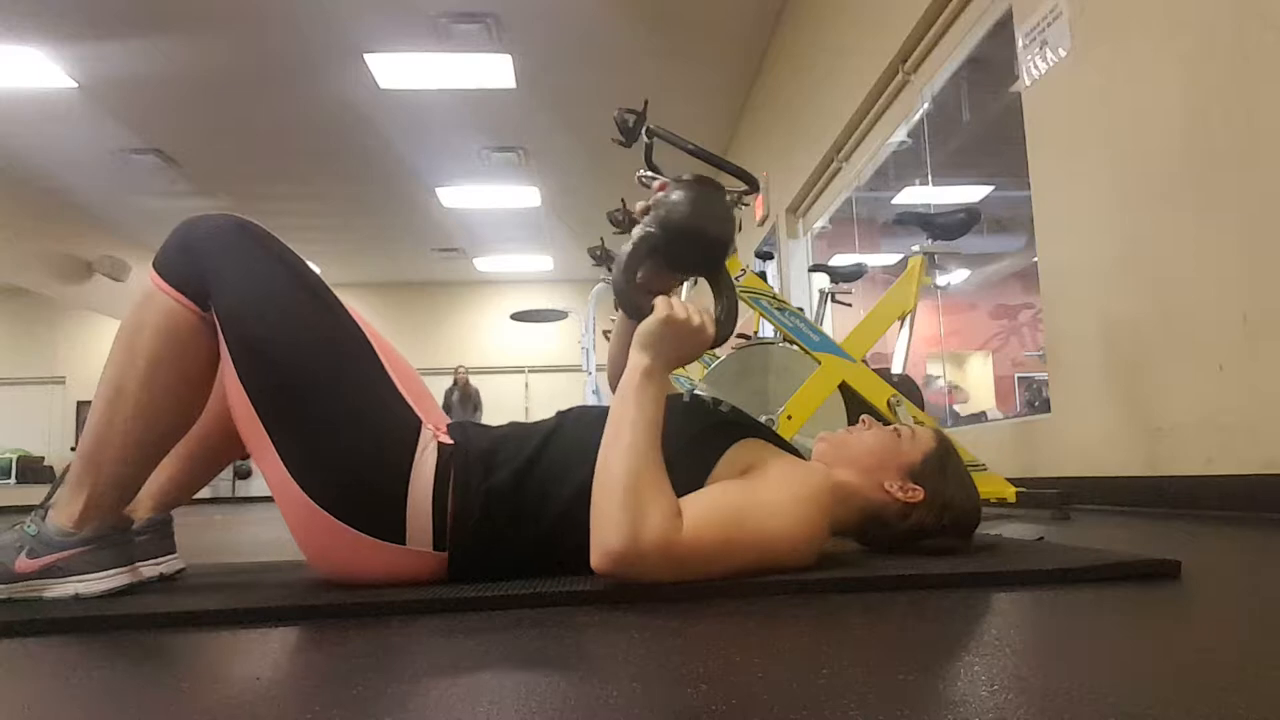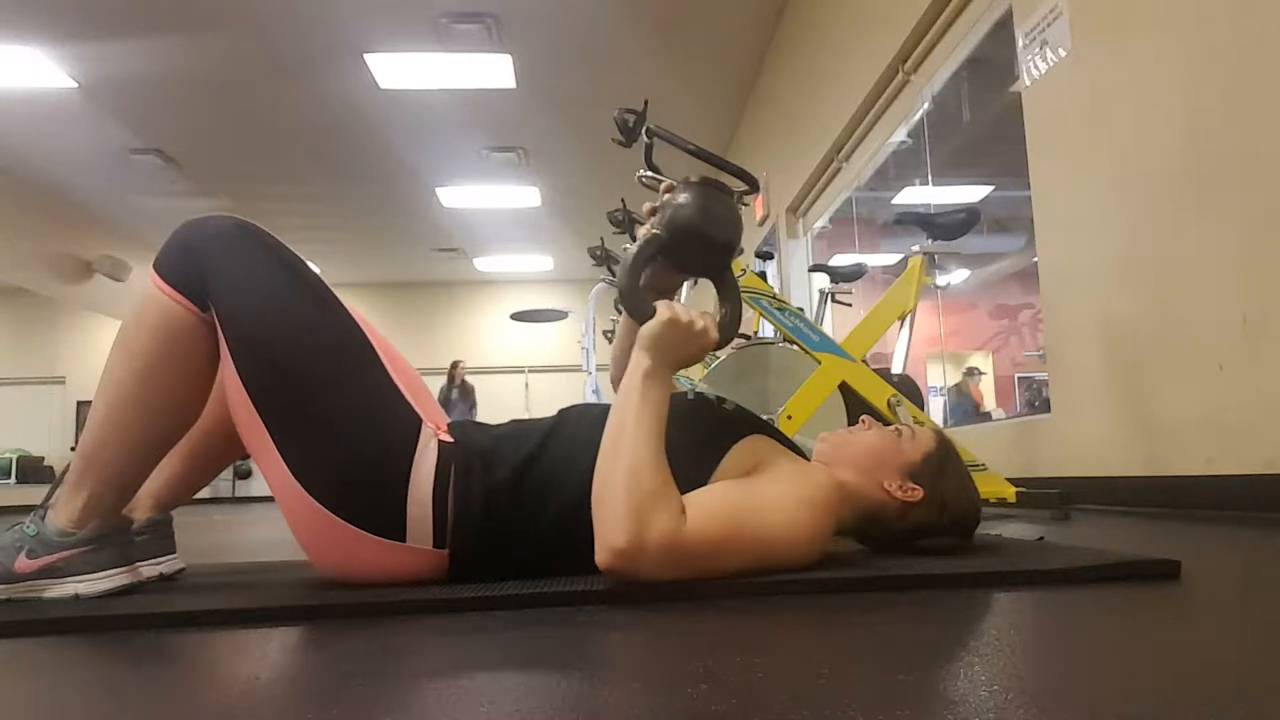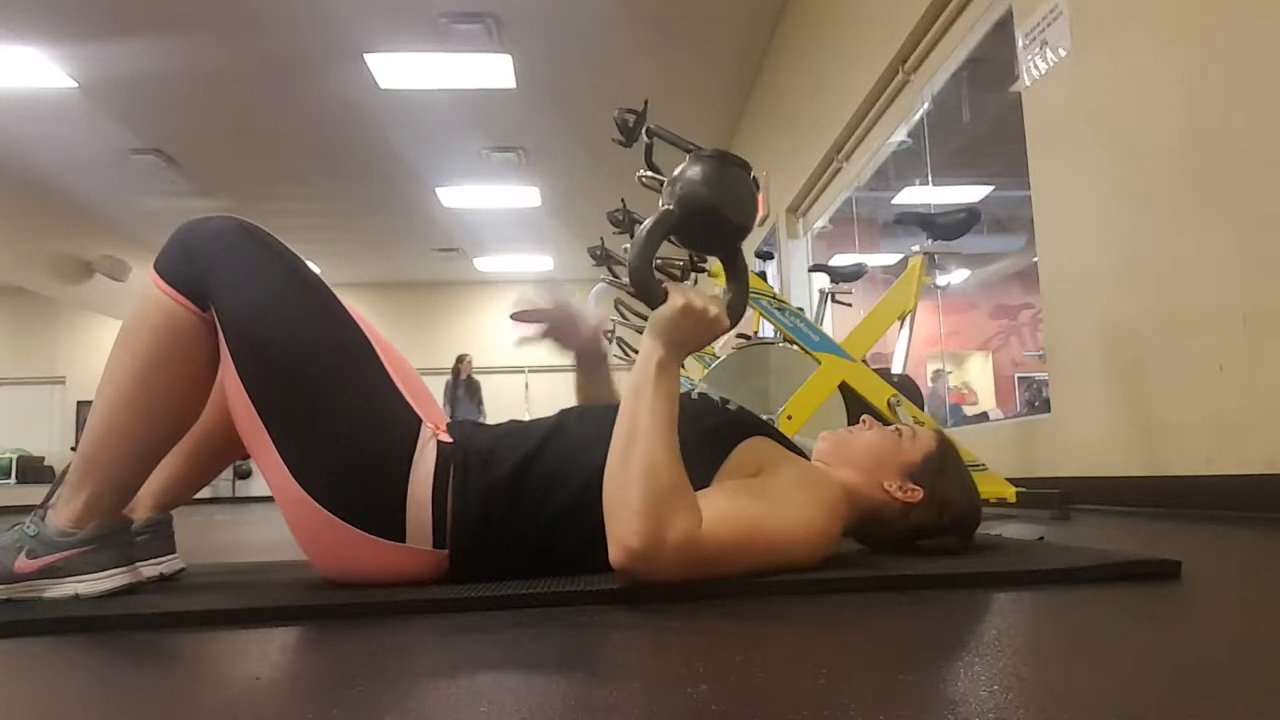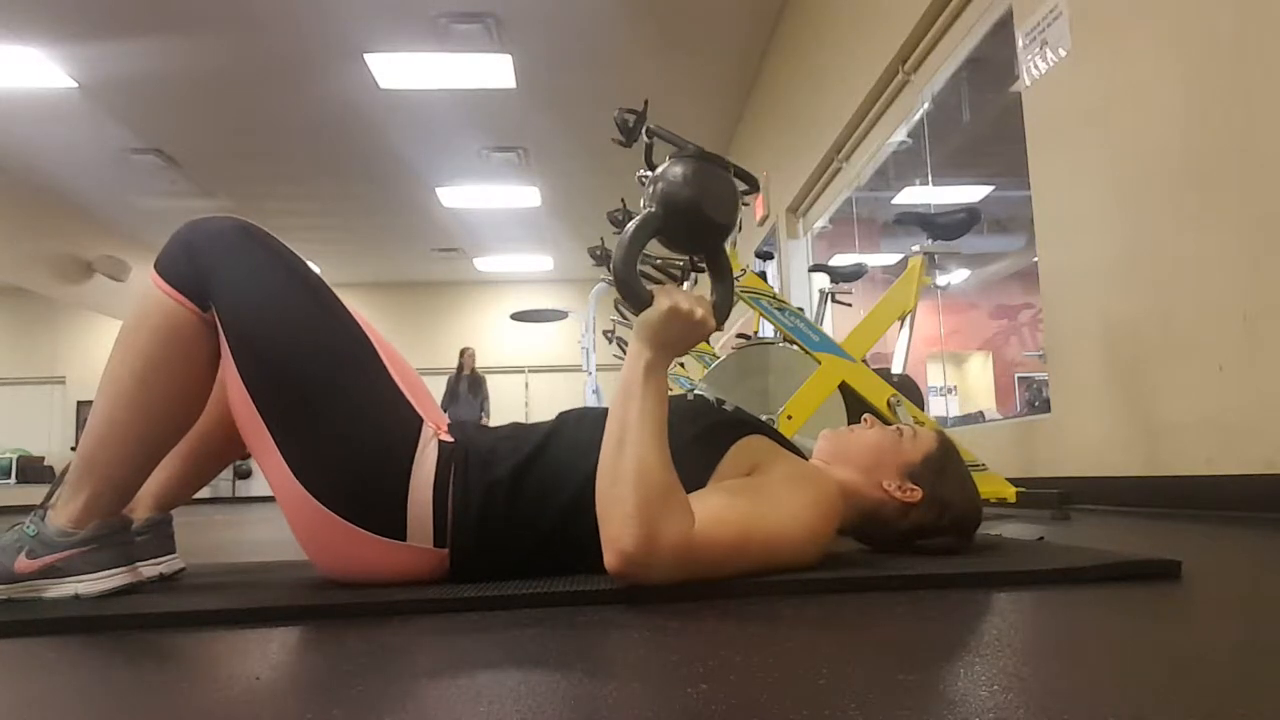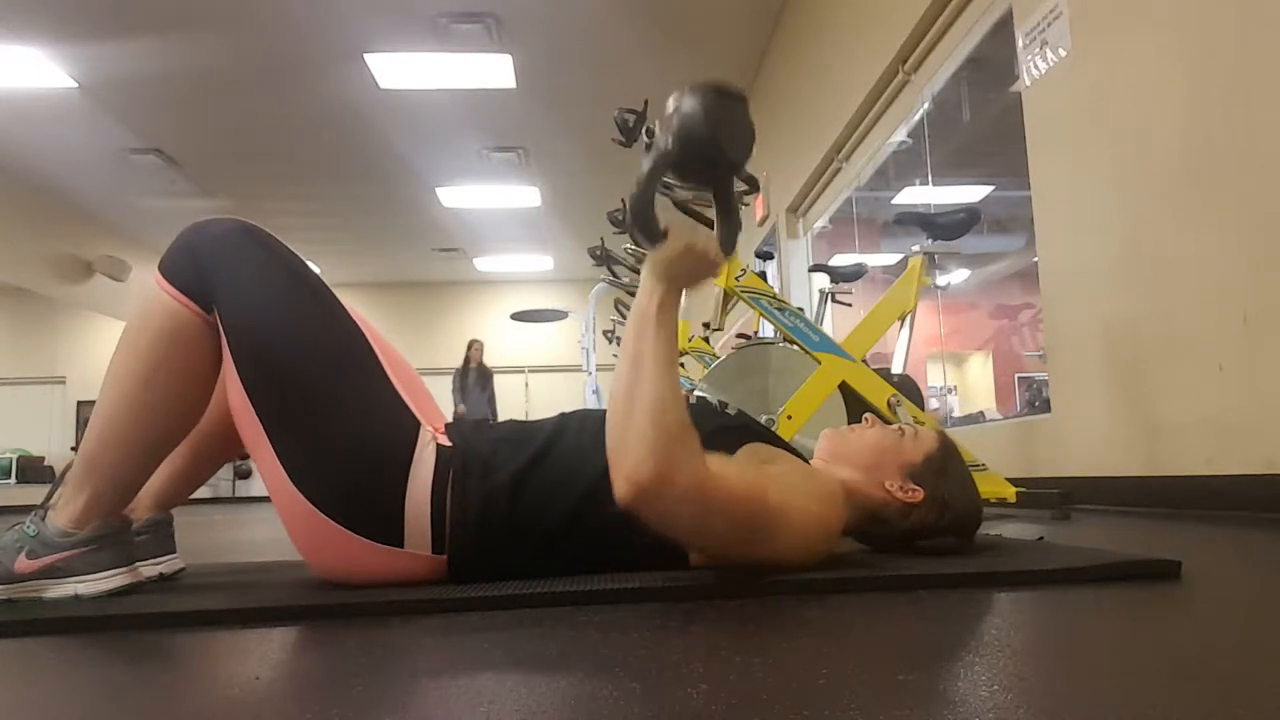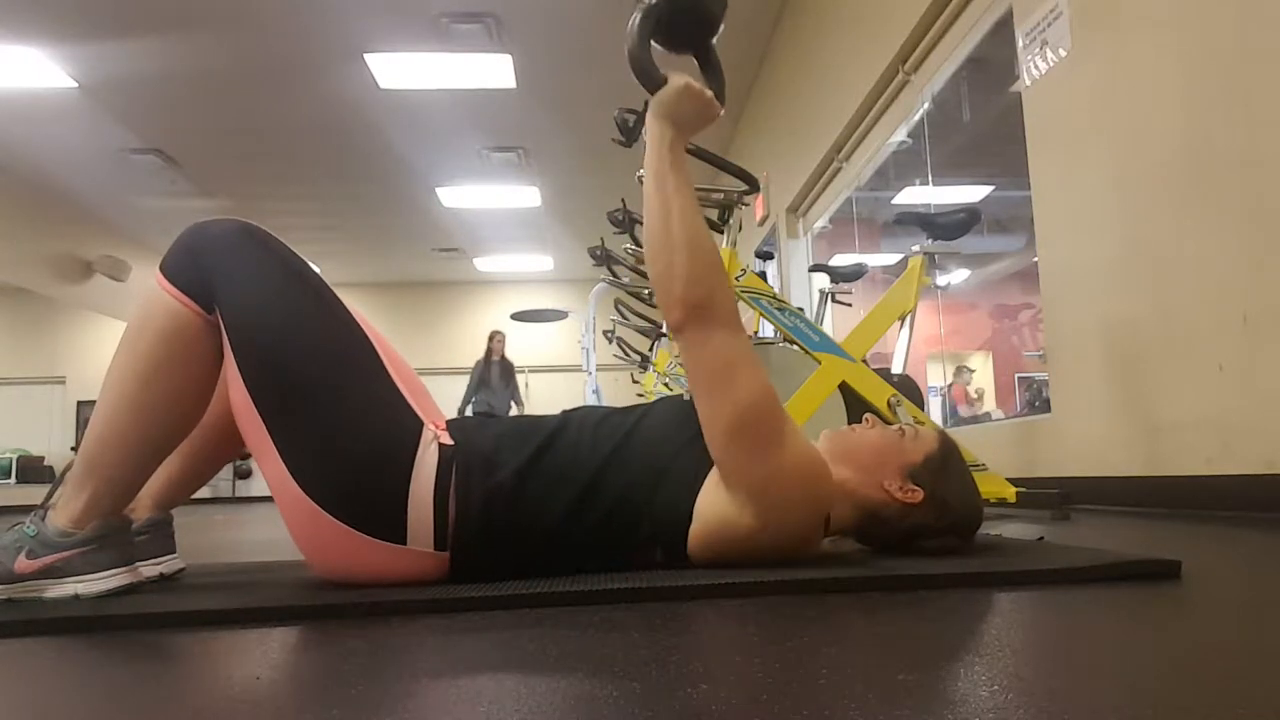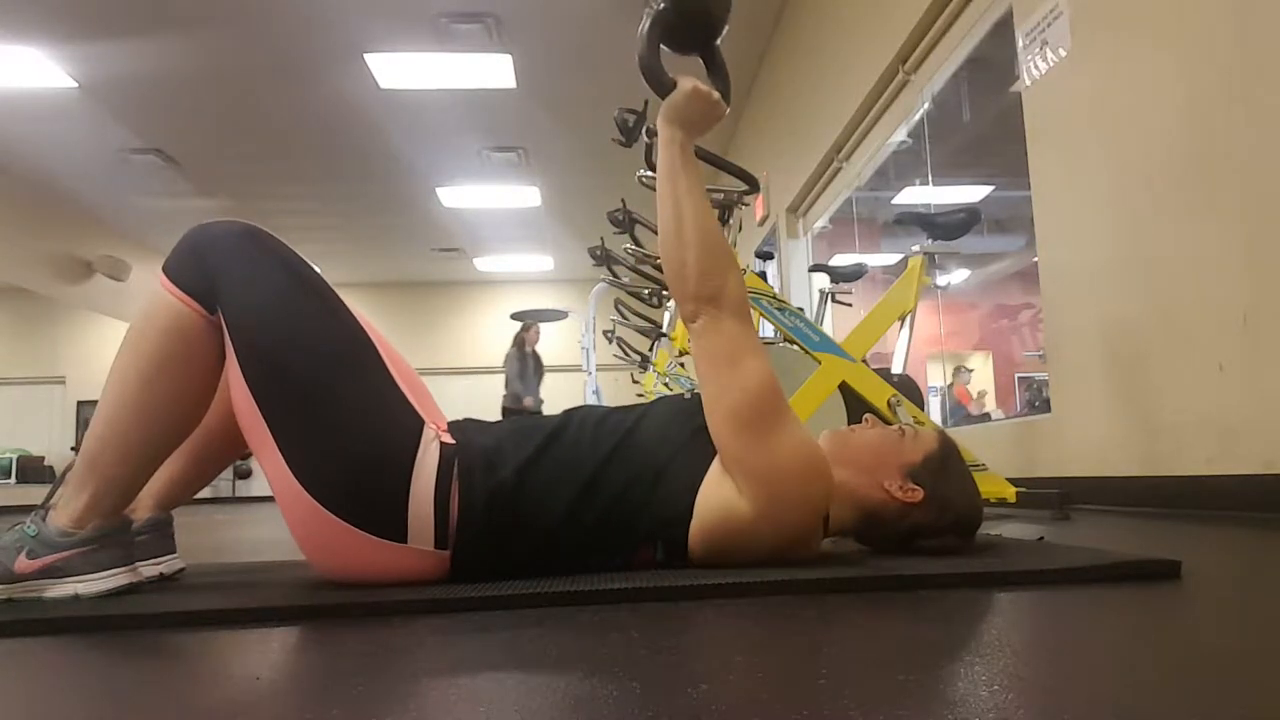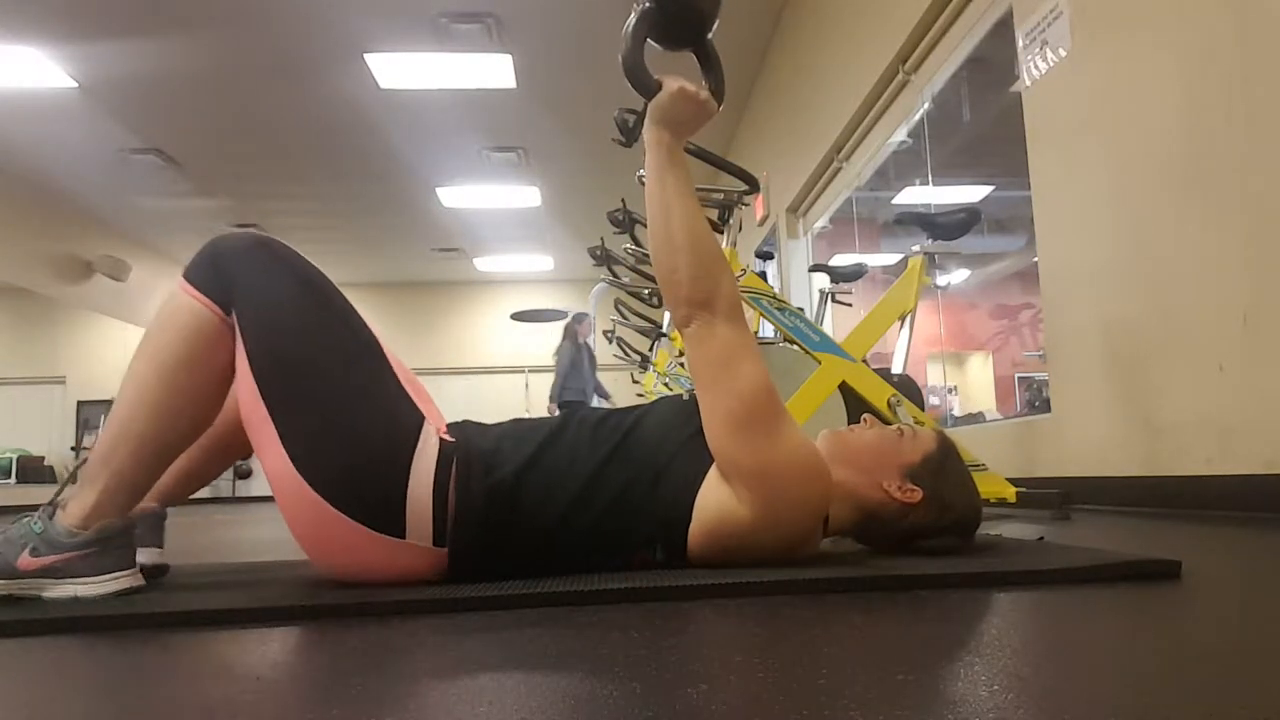
dt=0.5s
person 1, frame 1
left shoulder: (795, 507)
right shoulder: (779, 475)
left elbow: (619, 546)
right elbow: (630, 405)
left wrist: (653, 362)
right wrist: (650, 286)
left hip: (405, 509)
right hip: (439, 476)
left knee: (211, 249)
right knee: (251, 337)
right ankle: (123, 527)
person 1, frame 2
left shoulder: (800, 505)
right shoulder: (780, 472)
left elbow: (626, 543)
right elbow: (637, 405)
left wrist: (654, 364)
right wrist: (660, 289)
left hip: (409, 507)
right hip: (437, 481)
left knee: (212, 252)
right knee: (254, 335)
right ankle: (122, 526)
person 1, frame 3
left shoulder: (807, 506)
right shoulder: (787, 477)
left elbow: (640, 541)
left wrist: (658, 354)
right wrist: (592, 354)
left hip: (409, 506)
right hip: (443, 472)
left knee: (213, 252)
right knee: (251, 339)
right ankle: (125, 525)
person 1, frame 4
left shoulder: (802, 505)
right shoulder: (784, 478)
left elbow: (634, 547)
left wrist: (645, 355)
left hip: (409, 504)
right hip: (440, 479)
left knee: (213, 252)
right knee: (252, 341)
right ankle: (126, 523)
person 1, frame 5
left shoulder: (804, 510)
right shoulder: (792, 483)
left elbow: (645, 477)
right elbow: (652, 461)
left wrist: (658, 294)
right wrist: (665, 291)
left hip: (406, 508)
right hip: (442, 474)
left knee: (218, 255)
right knee: (252, 344)
right ankle: (128, 524)
person 1, frame 6
left shoulder: (789, 496)
right shoulder: (778, 489)
left elbow: (698, 315)
right elbow: (703, 322)
left wrist: (665, 141)
left hip: (405, 506)
right hip: (438, 482)
left knee: (219, 254)
right knee: (246, 334)
right ankle: (123, 524)
person 1, frame 7
left shoulder: (789, 491)
right shoulder: (780, 495)
left elbow: (711, 304)
right elbow: (716, 314)
left wrist: (676, 140)
left hip: (409, 506)
right hip: (444, 482)
left knee: (222, 257)
right knee: (253, 335)
right ankle: (126, 523)
person 1, frame 8
left shoulder: (788, 492)
right shoulder: (781, 507)
left elbow: (705, 311)
left wrist: (664, 144)
left hip: (412, 509)
right hip: (443, 499)
left knee: (240, 265)
right knee: (267, 351)
left ankle: (80, 532)
right ankle: (129, 517)
